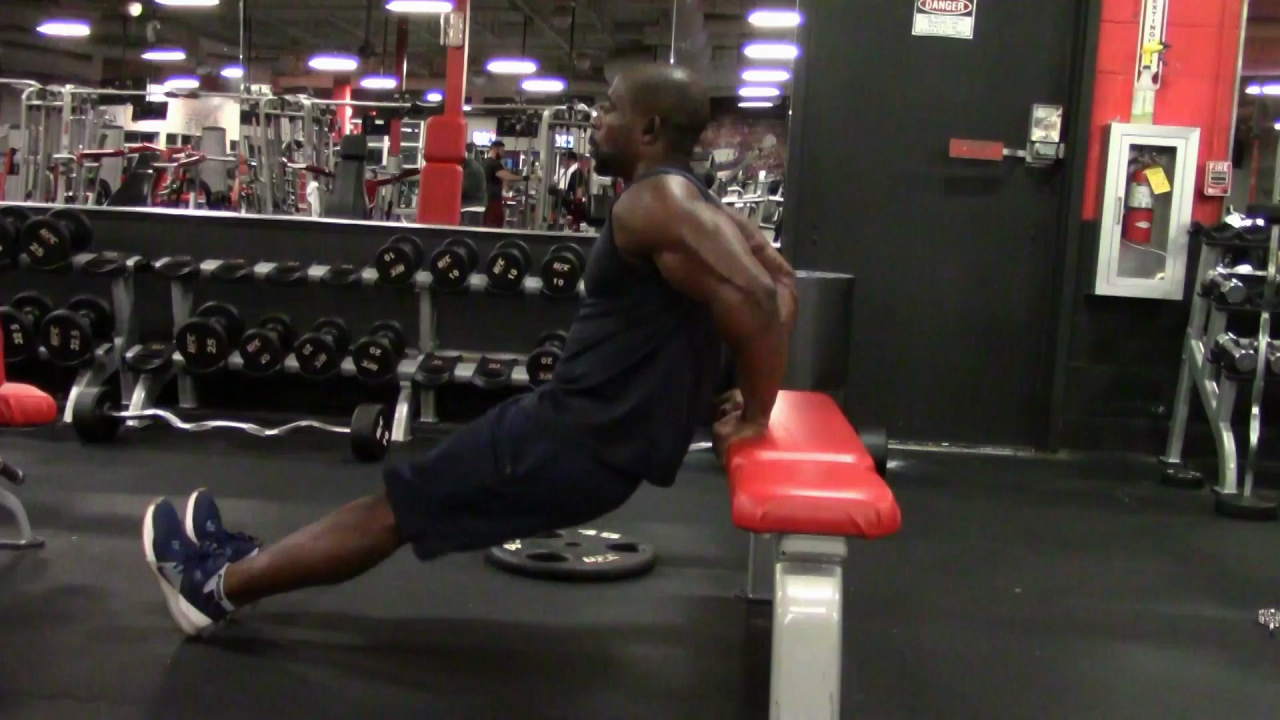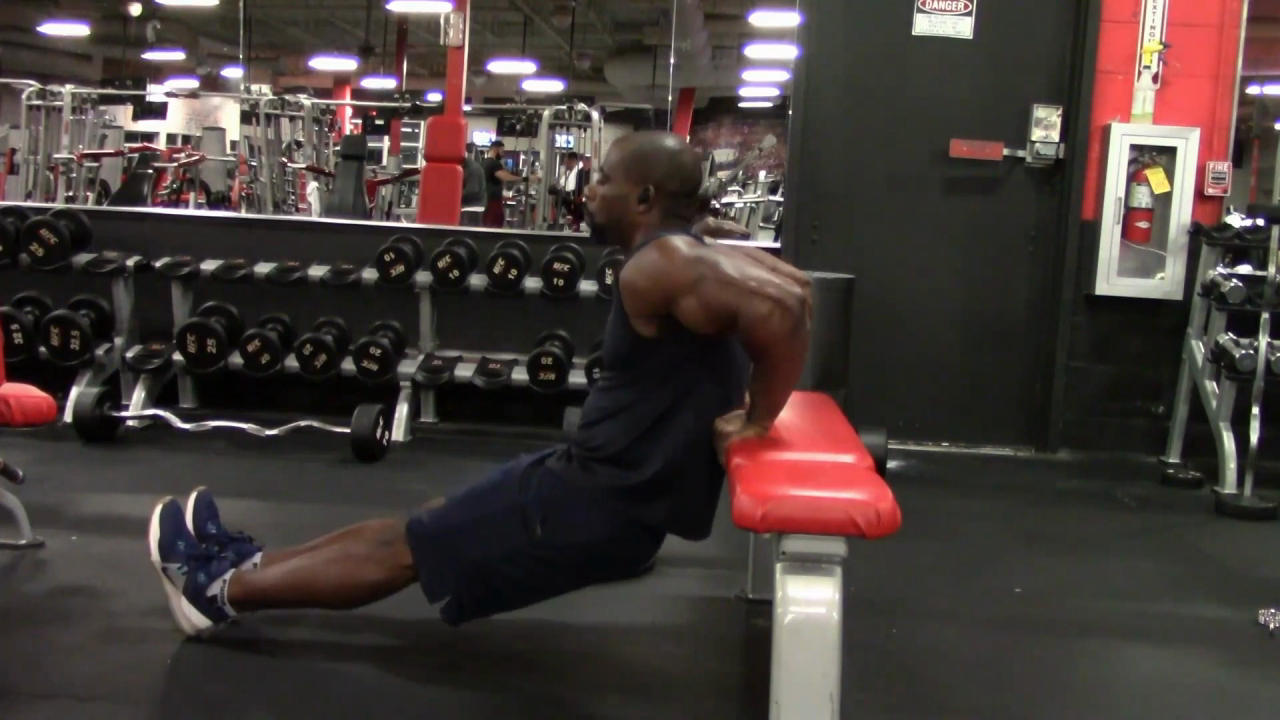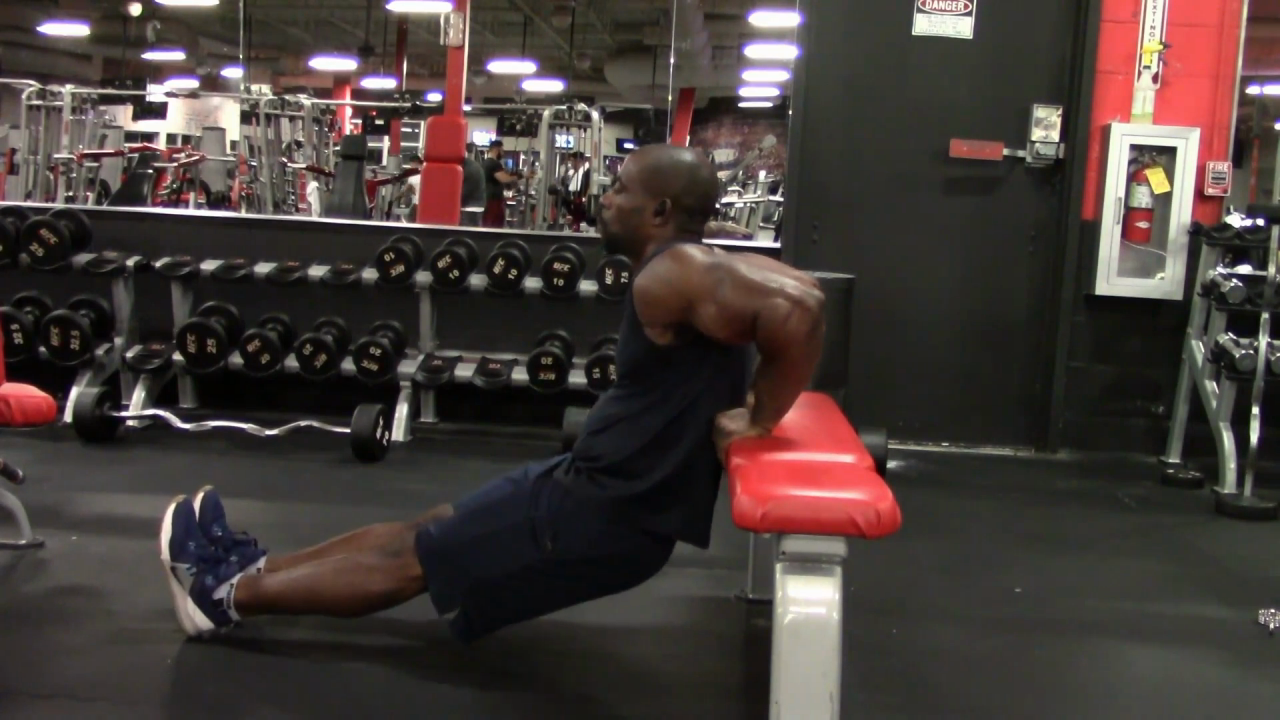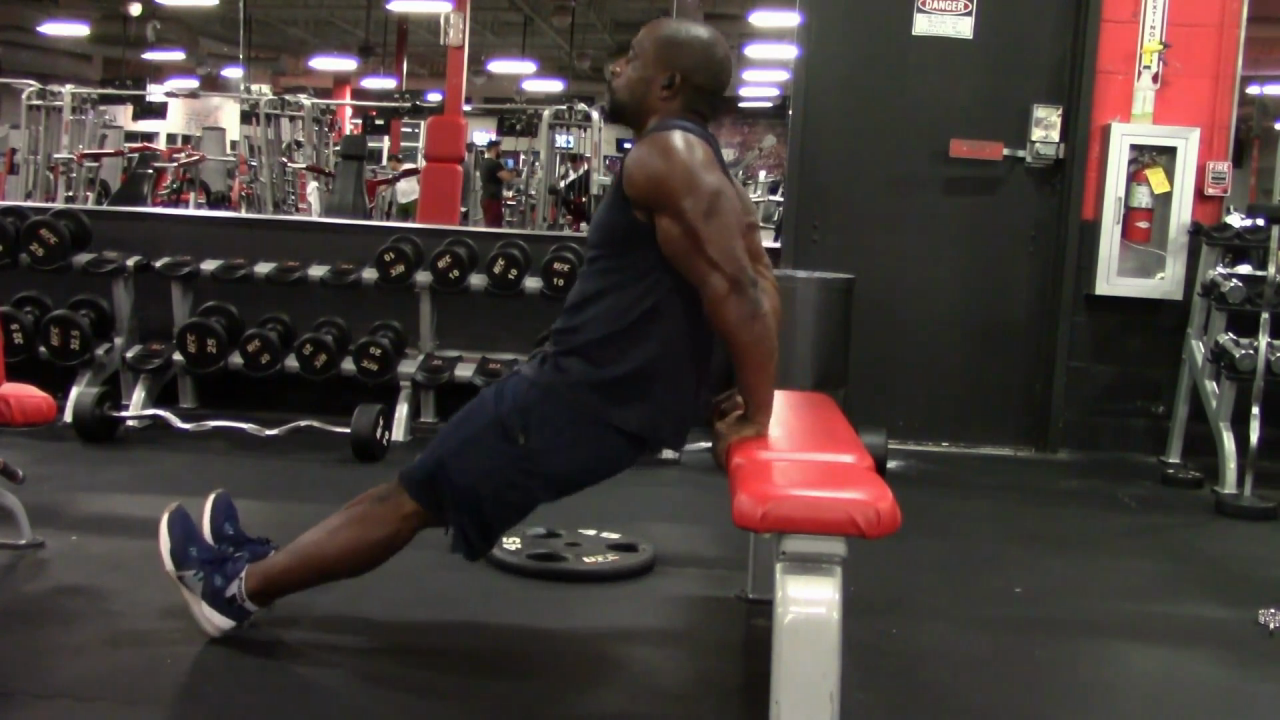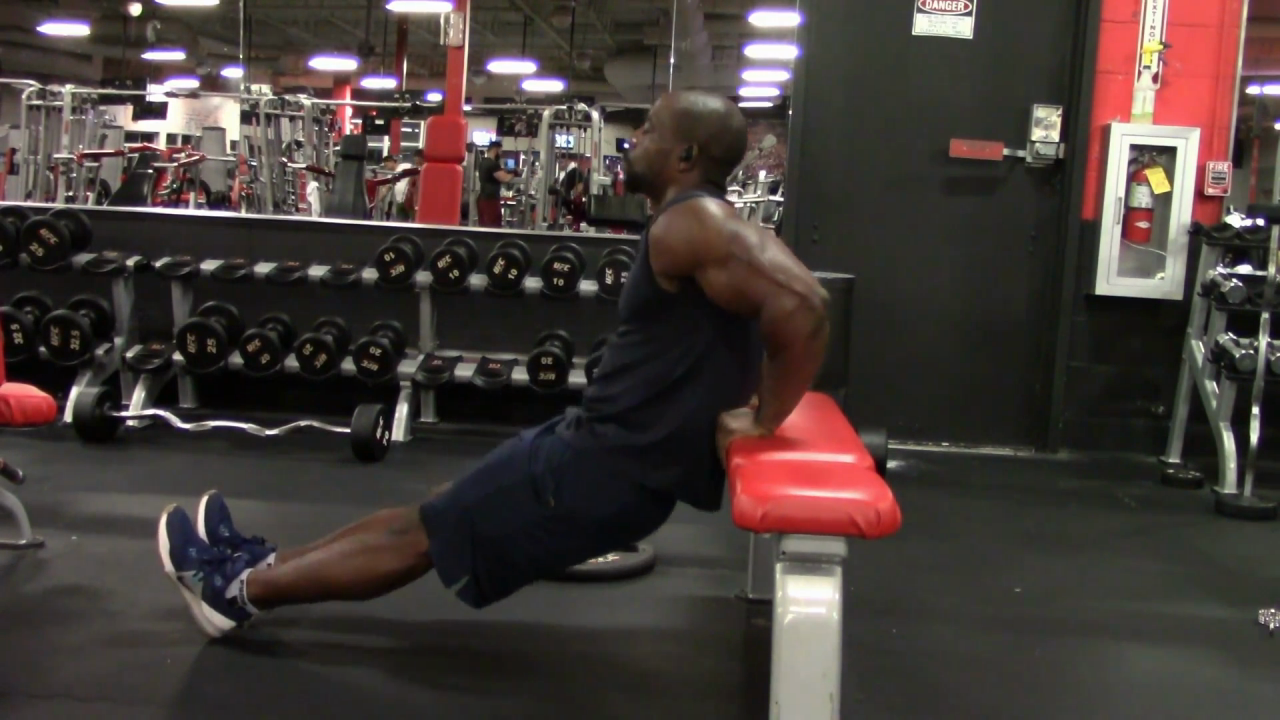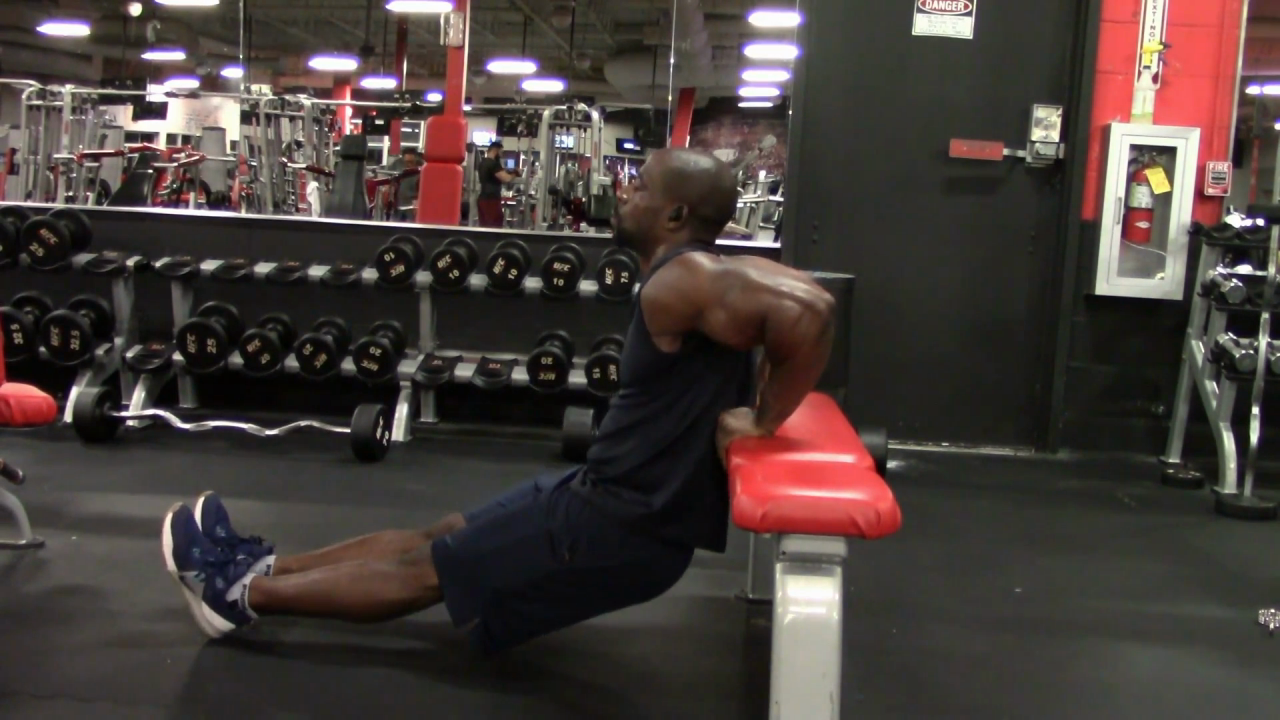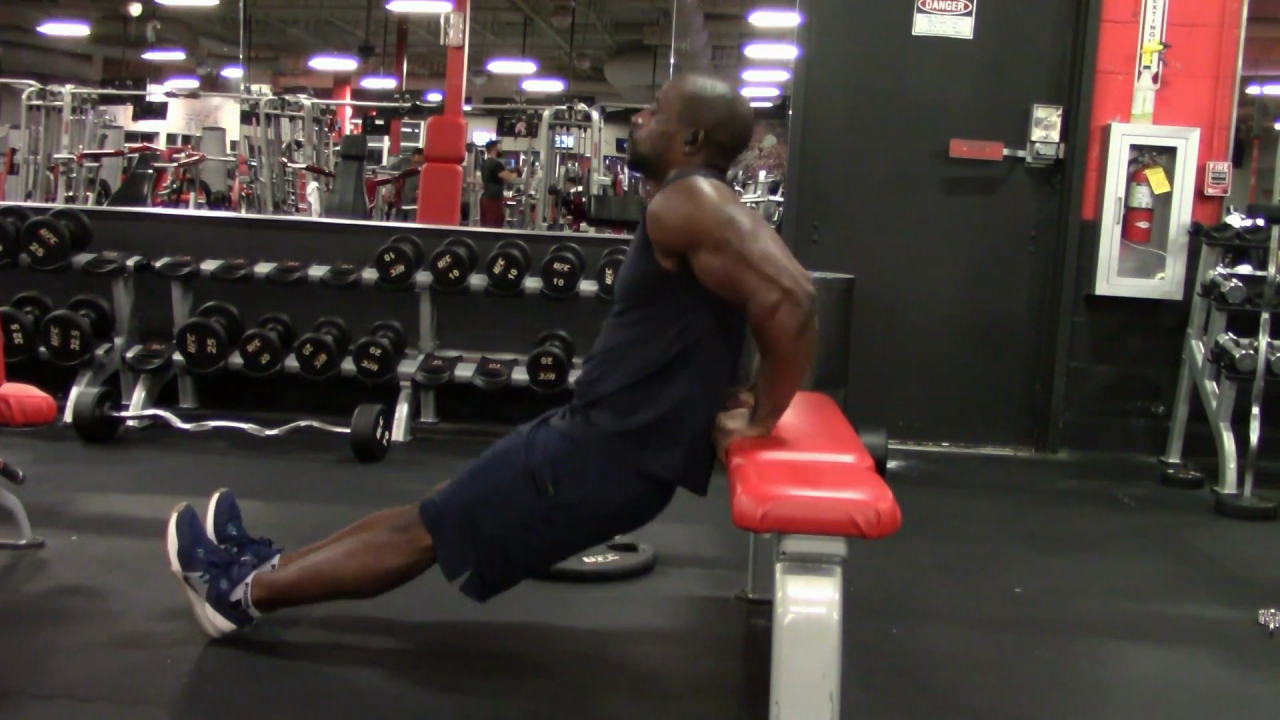
dt=0.7s
person 1, frame 1
left shoulder: (655, 201)
right shoulder: (687, 202)
left elbow: (751, 300)
right elbow: (780, 281)
left wrist: (757, 415)
right wrist: (749, 391)
left hip: (581, 441)
right hip: (592, 423)
left knee: (398, 506)
right knee: (409, 492)
left ankle: (215, 587)
right ankle: (247, 561)
person 1, frame 2
left shoulder: (658, 266)
right shoulder: (692, 256)
left elbow: (780, 310)
right elbow: (797, 289)
left wrist: (759, 420)
right wrist: (754, 399)
left hip: (607, 503)
right hip: (603, 476)
left knee: (408, 550)
right knee: (428, 524)
left ankle: (221, 591)
right ankle: (251, 565)
person 1, frame 3
left shoulder: (673, 275)
right shoulder: (701, 268)
left elbow: (800, 312)
right elbow: (800, 288)
left wrist: (759, 423)
right wrist: (749, 400)
left hip: (612, 513)
right hip: (602, 480)
left knee: (411, 562)
right knee: (433, 527)
left ankle: (226, 595)
right ankle: (253, 567)
person 1, frame 4
left shoulder: (666, 157)
right shoulder: (693, 164)
left elbow: (733, 290)
right elbow: (757, 280)
left wrist: (755, 419)
right wrist: (745, 396)
left hip: (584, 401)
right hip: (598, 390)
left knee: (412, 498)
right knee: (420, 486)
left ankle: (240, 588)
right ankle: (262, 565)
person 1, frame 5
left shoulder: (690, 225)
right shoulder: (703, 225)
left elbow: (802, 305)
right elbow: (781, 305)
left wrist: (764, 421)
right wrist: (750, 398)
left hip: (616, 467)
right hip: (609, 443)
left knee: (425, 536)
right knee: (437, 511)
left ankle: (238, 589)
right ankle: (265, 562)
person 1, frame 6
left shoulder: (679, 284)
right shoulder: (700, 277)
left elbow: (809, 311)
right elbow: (790, 297)
left wrist: (762, 423)
right wrist: (758, 407)
left hip: (628, 525)
right hip: (615, 492)
left knee: (432, 569)
right knee: (444, 536)
left ankle: (241, 592)
right ankle: (265, 567)
person 1, frame 7
left shoulder: (689, 202)
right shoulder: (703, 204)
left elbow: (789, 301)
right elbow: (771, 302)
left wrist: (764, 422)
right wrist: (747, 399)
left hip: (611, 453)
right hip: (606, 431)
left knee: (427, 533)
right knee: (438, 509)
left ankle: (243, 594)
right ankle: (271, 567)
